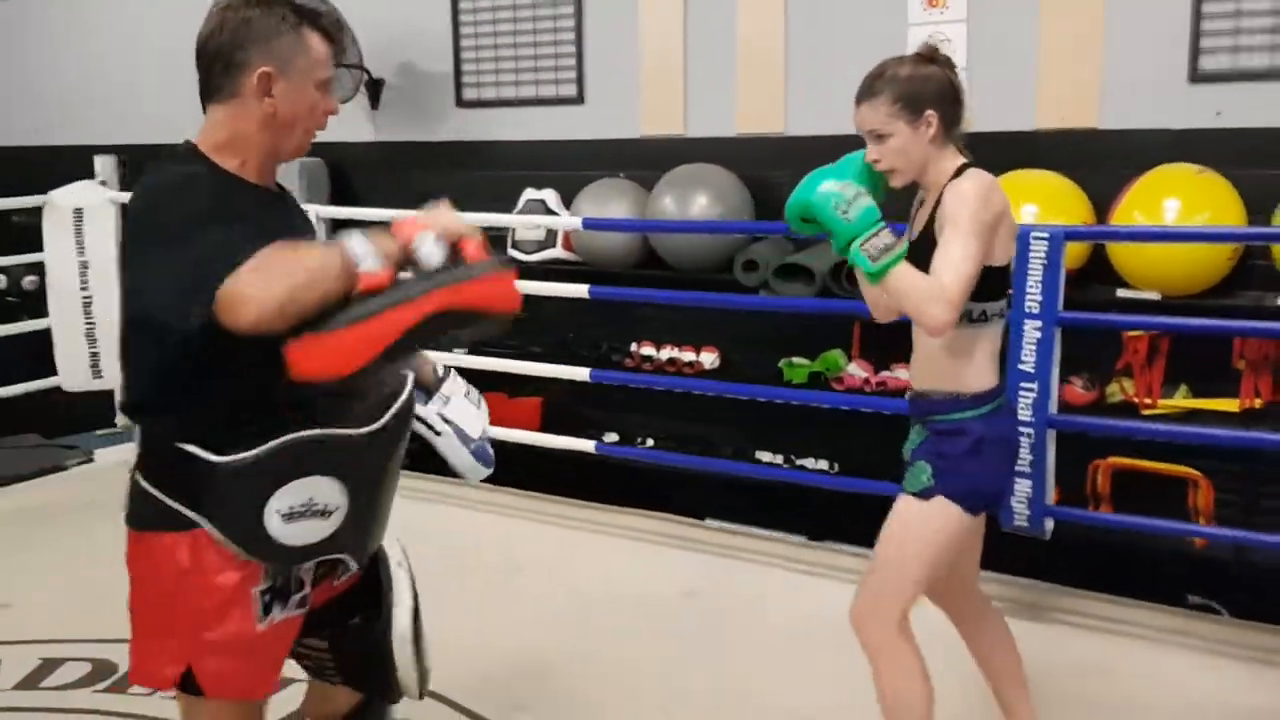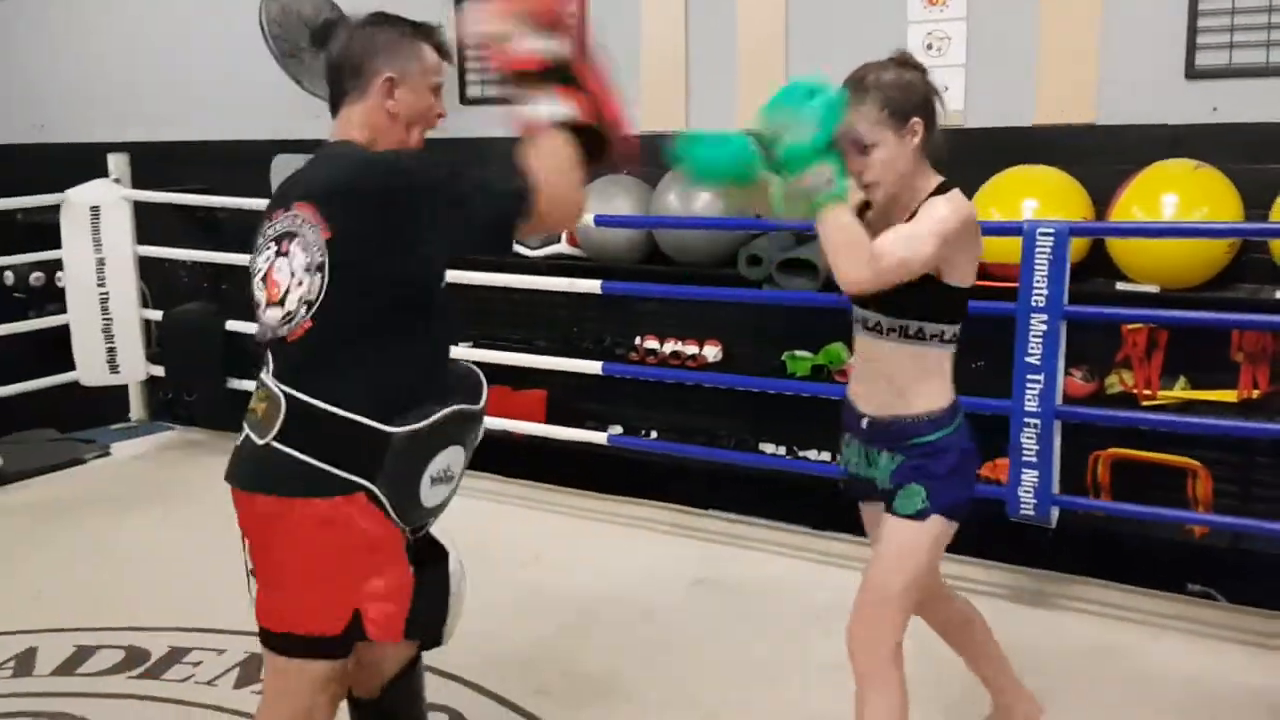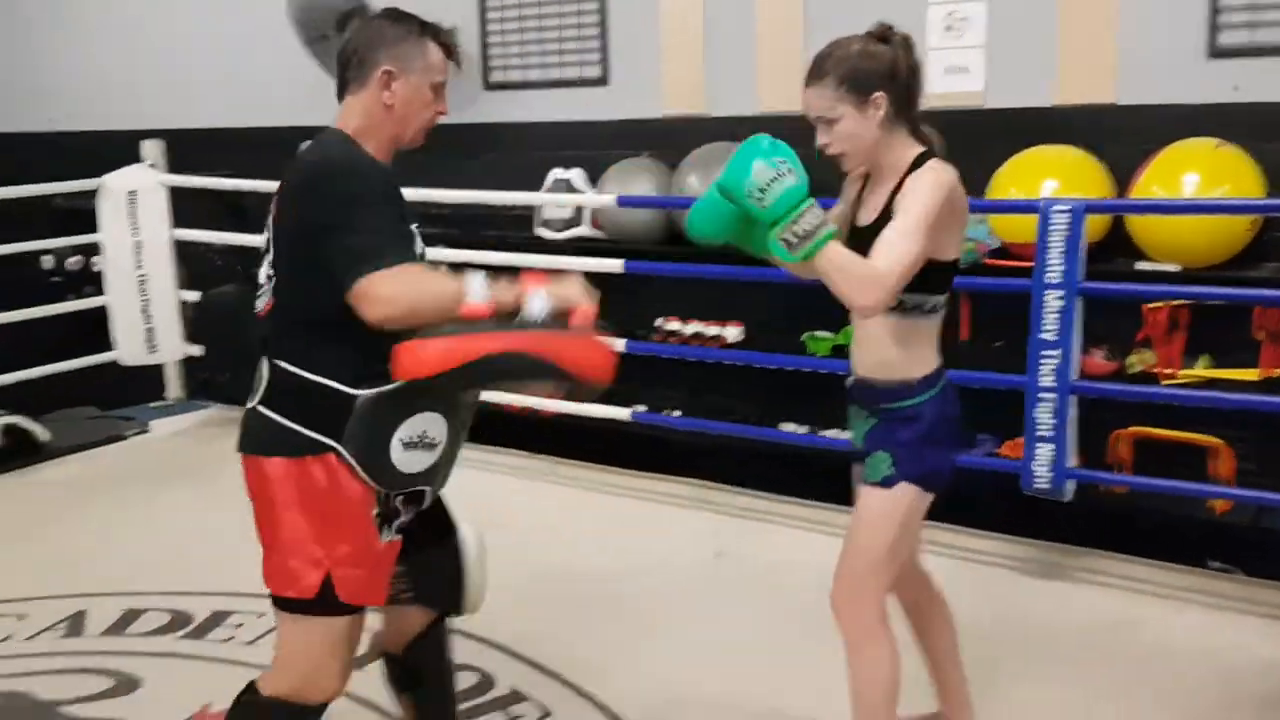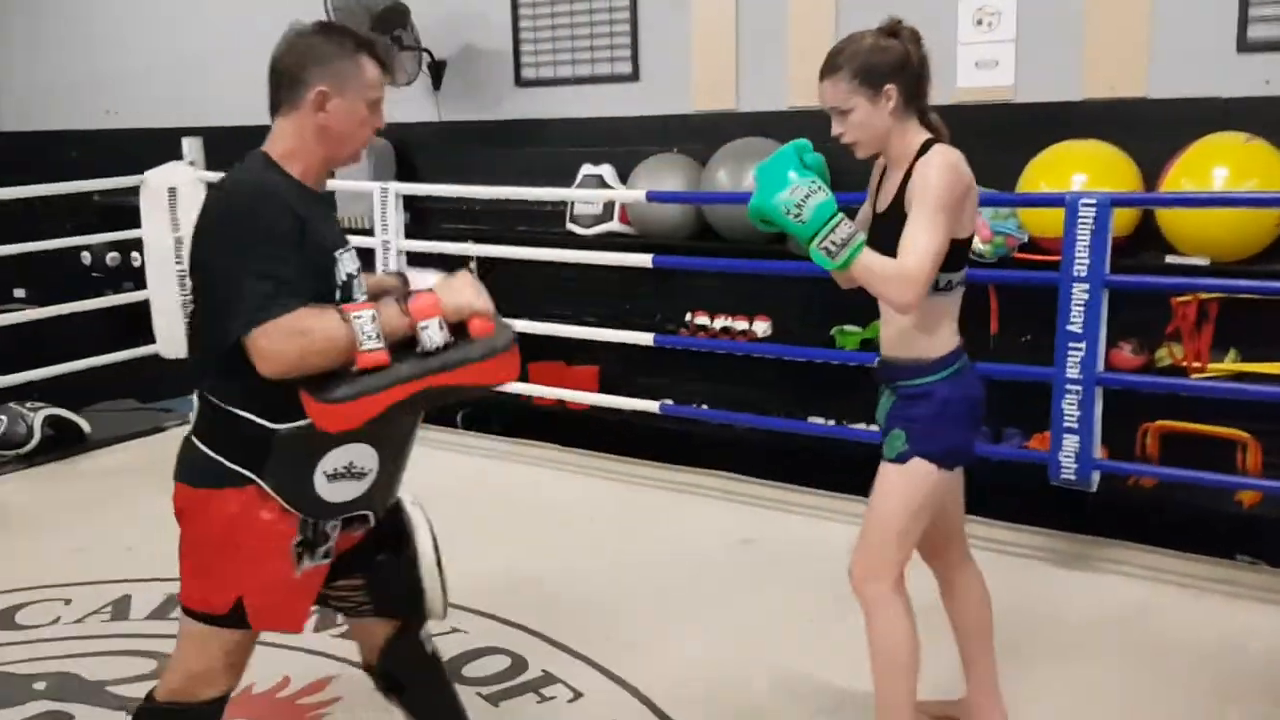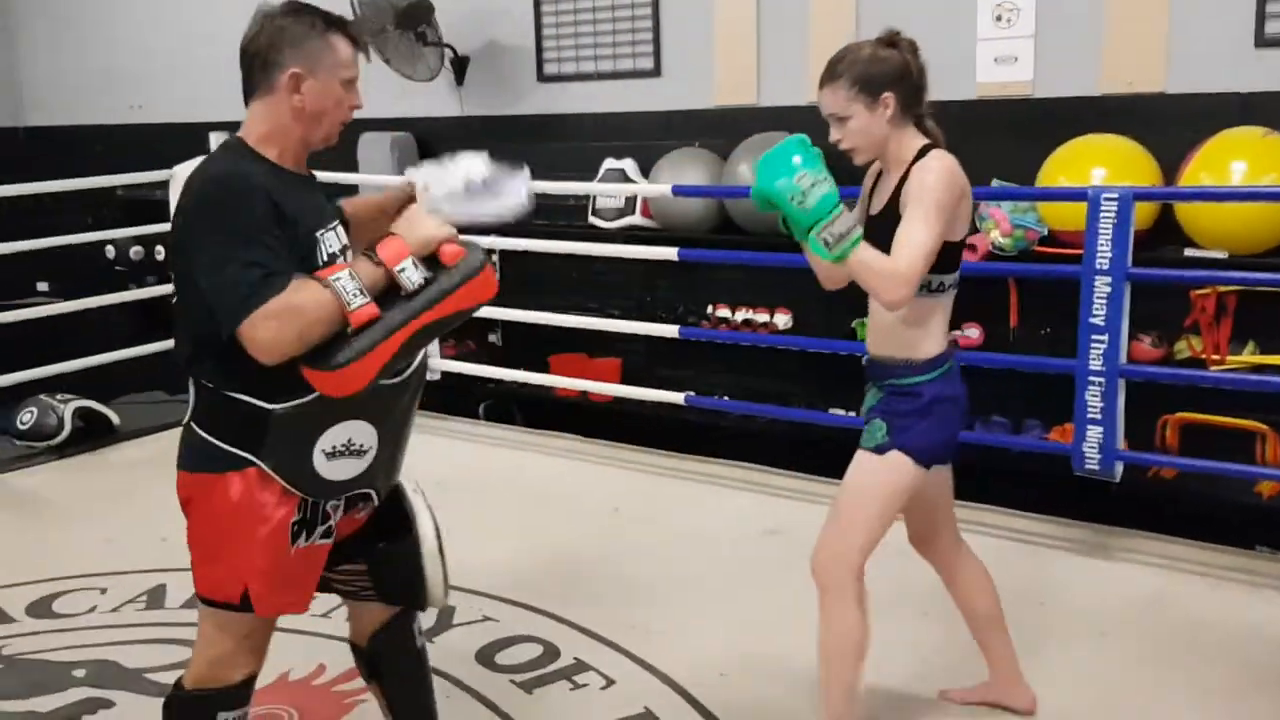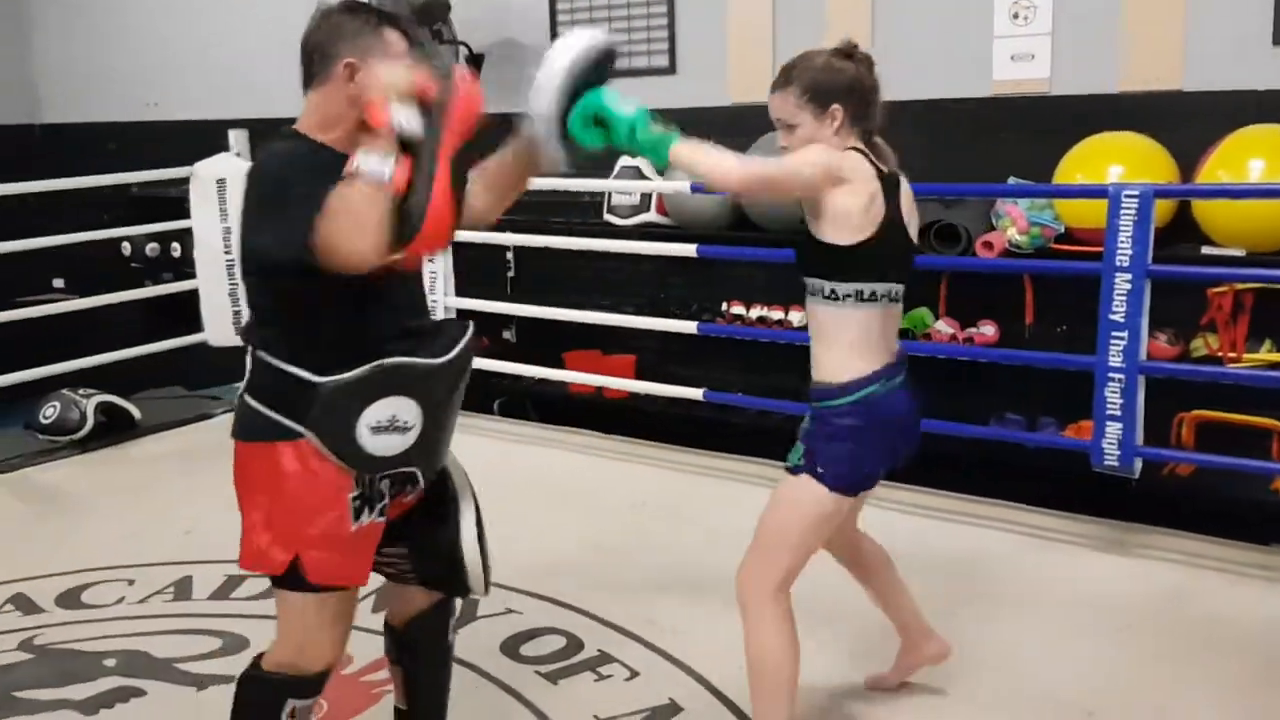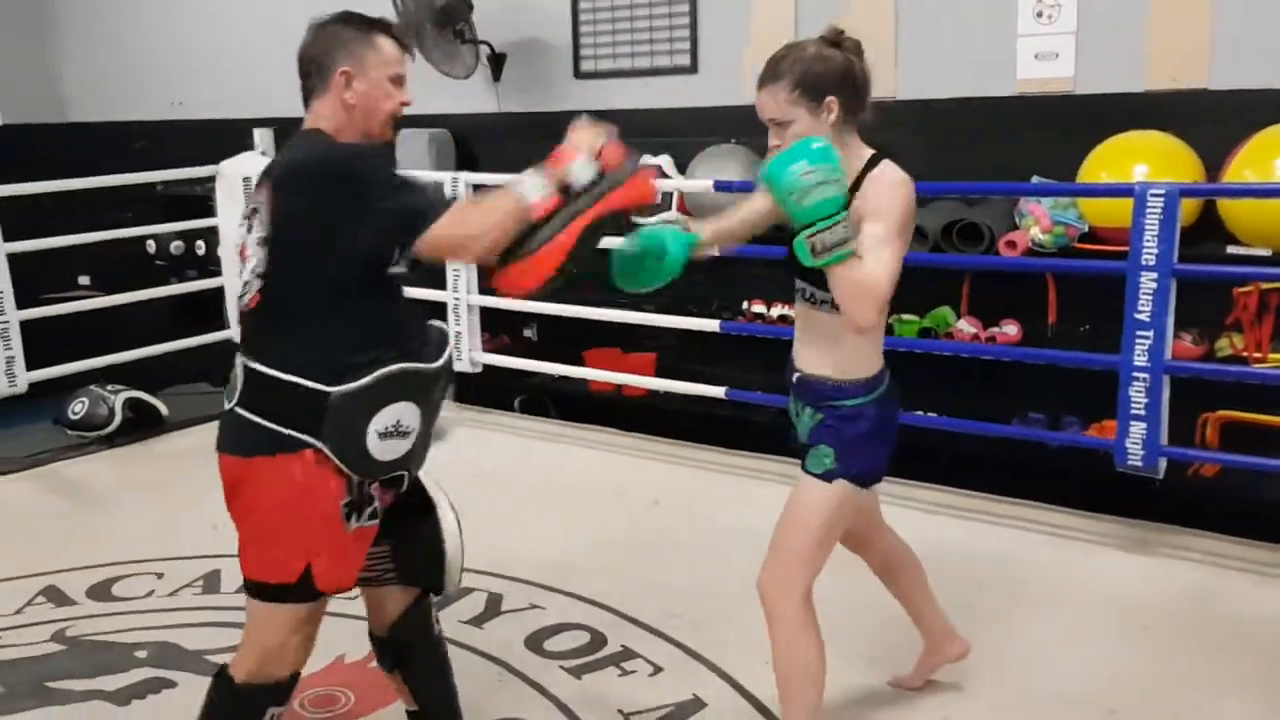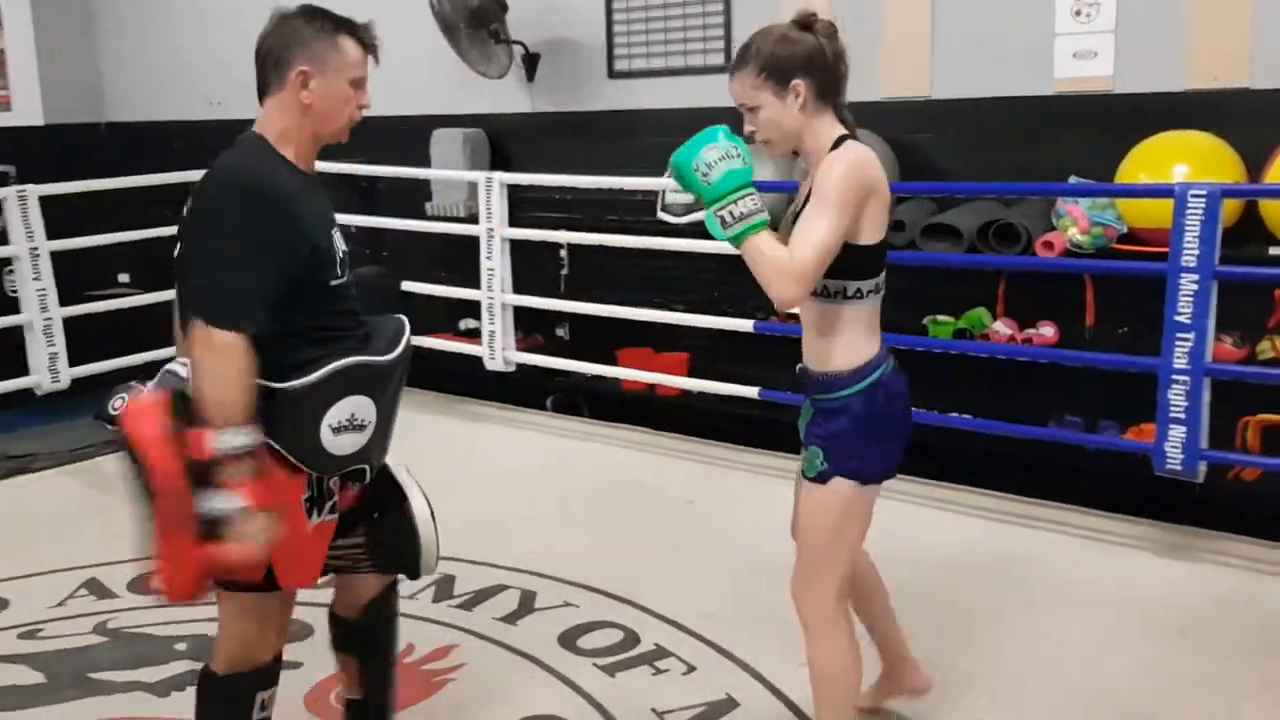
dt=0.3s
person 1, frame 1
left shoulder: (265, 200)
right shoulder: (178, 201)
right elbow: (255, 301)
left wrist: (420, 378)
right wrist: (398, 244)
left hip: (310, 518)
right hip: (218, 528)
person 1, frame 2
left shoulder: (306, 190)
right shoulder: (386, 182)
right elbow: (552, 208)
right wrist: (545, 75)
left hip: (319, 467)
right hip: (327, 485)
left knee: (388, 645)
person 1, frame 3
left shoulder: (339, 172)
right shoulder: (344, 174)
right elbow: (387, 296)
right wrist: (526, 293)
left hip: (363, 447)
right hip: (316, 453)
left knee: (414, 607)
person 1, frame 4
left shoulder: (299, 197)
right shoulder: (253, 204)
right elbow: (278, 345)
left wrist: (401, 289)
right wrist: (421, 312)
left hip: (318, 471)
right hip: (252, 481)
left knee: (389, 614)
person 1, frame 5
left shoulder: (298, 179)
right shoulder: (226, 191)
left elbow: (333, 230)
right elbow: (273, 331)
left wrist: (417, 196)
right wrist: (388, 255)
left hip: (339, 453)
right hip: (254, 468)
left knee: (387, 598)
right knee: (229, 655)
person 1, frame 6
left shoulder: (386, 158)
right shoulder: (288, 171)
left elbow: (474, 201)
right elbow: (358, 249)
left wrist: (539, 129)
right wrist: (389, 126)
left hip: (392, 432)
right hip: (309, 442)
left knee: (425, 585)
right knee: (310, 644)
person 1, frame 7
left shoulder: (304, 172)
right shoulder: (333, 171)
right elbow: (461, 238)
left wrist: (402, 386)
right wrist: (564, 170)
left hip: (340, 440)
right hip: (295, 447)
left knee: (400, 582)
right knee: (277, 645)
person 1, frame 8
left shoulder: (289, 182)
right shoulder: (248, 190)
right elbow: (219, 338)
right wrist: (234, 487)
left hip: (310, 441)
right hip: (270, 446)
left knee: (375, 566)
right knee: (255, 634)
person 2, frame 1
left shoulder: (972, 191)
right shoulder: (937, 199)
left elbow: (937, 308)
right elbow: (895, 302)
left wrist: (858, 232)
right wrist: (851, 224)
left hip: (968, 430)
right hip: (947, 424)
left knee: (877, 614)
right knee: (955, 596)
person 2, frame 2
left shoulder: (949, 214)
right shoulder: (869, 199)
left elbow: (857, 271)
left wrist: (814, 165)
left hip: (925, 449)
right hip: (866, 437)
left knee: (872, 638)
right knee: (921, 593)
person 2, frame 3
left shoulder: (935, 185)
right shoulder: (864, 178)
left elbow: (870, 291)
right elbow: (810, 264)
left wrist: (789, 208)
right wrist: (758, 223)
left hip: (910, 416)
right hip: (875, 406)
left knee: (855, 600)
right knee: (900, 574)
person 2, frame 4
left shoulder: (940, 167)
right shoulder: (889, 168)
left elbow: (906, 289)
right elbow: (855, 273)
left wrist: (821, 222)
right wrist: (806, 214)
left hip: (934, 394)
right hip: (915, 389)
left knee: (874, 574)
right knee: (945, 552)
person 2, frame 5
left shoulder: (936, 172)
right shoulder: (881, 175)
left elbow: (895, 286)
right elbow: (830, 275)
left wrist: (818, 217)
right wrist: (797, 206)
left hip: (919, 394)
right hip: (908, 386)
left knee: (834, 564)
right knee: (939, 544)
person 2, frame 6
left shoulder: (836, 168)
right shoulder: (887, 181)
left elbow: (738, 174)
left wrist: (639, 128)
left hip: (854, 418)
right hip: (880, 404)
left knee: (760, 585)
right knee: (832, 532)
right ankle: (919, 640)
person 2, frame 7
left shoulder: (887, 185)
right shoulder: (810, 174)
left elbow: (865, 310)
right elbow: (728, 223)
left wrist: (807, 217)
right wrist: (674, 238)
left hip: (851, 414)
right hip: (815, 399)
left knee: (781, 587)
right knee: (864, 531)
right ankle: (941, 638)
person 2, frame 8
left shoulder: (848, 165)
right shoulder: (826, 165)
left elbow: (788, 286)
right elbow: (789, 266)
left wrist: (731, 197)
right wrist: (731, 201)
left hip: (852, 403)
right hip: (845, 395)
left knee: (816, 593)
right knee: (820, 541)
